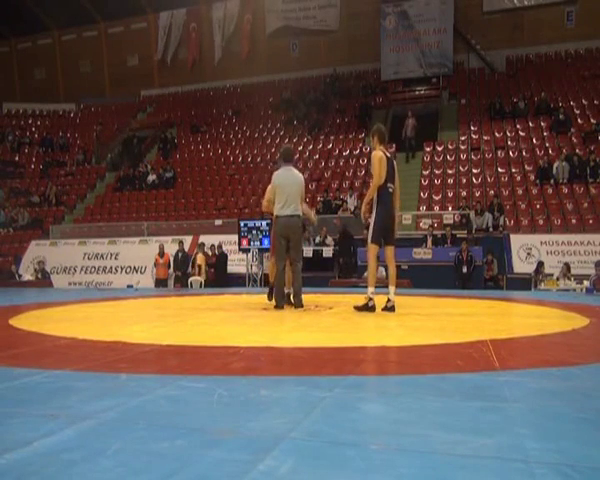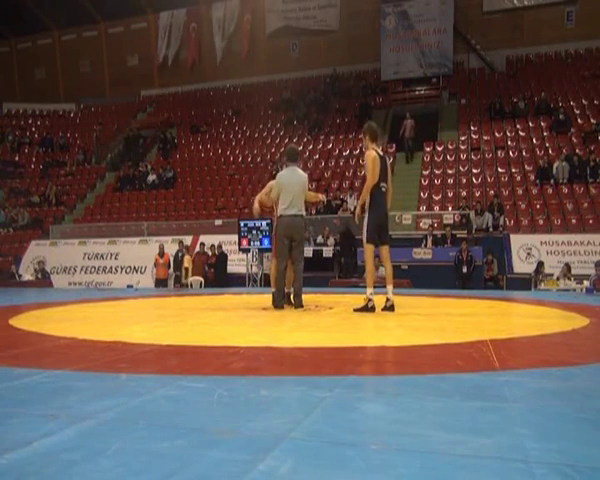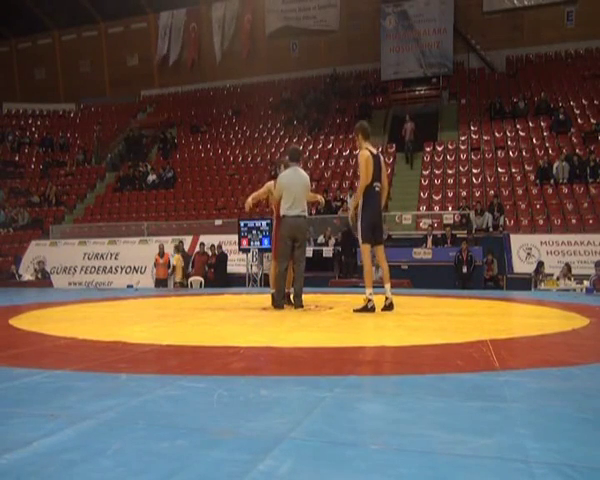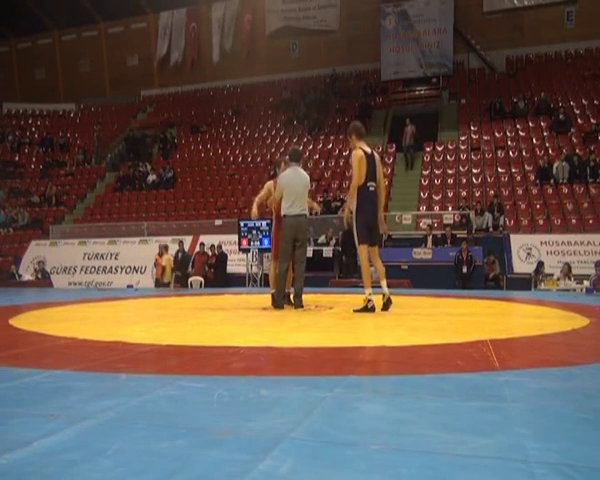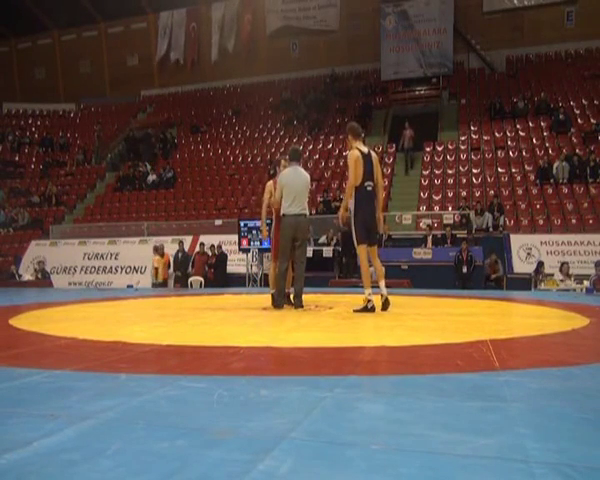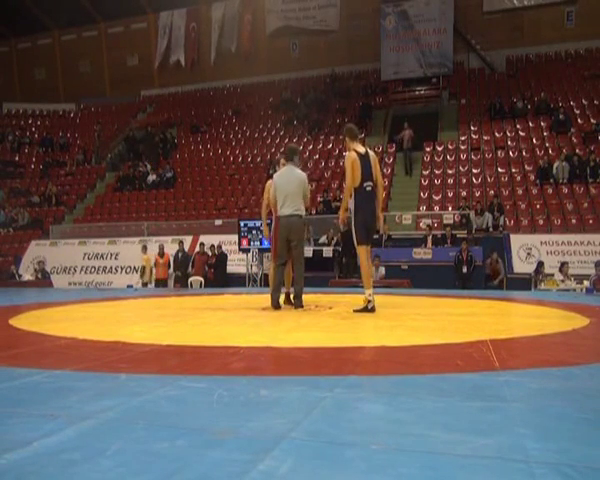
dt=0.3s
person 1, frame 1
left shoulder: (376, 154)
right shoulder: (391, 159)
left elbow: (377, 181)
left wrist: (365, 202)
left hip: (380, 208)
right hip: (390, 210)
left knee: (371, 253)
right knee: (390, 257)
left ankle: (371, 299)
right ankle: (391, 300)
person 1, frame 2
left shoulder: (370, 154)
right shoulder: (384, 157)
left elbow: (370, 182)
left wrist: (359, 204)
left hip: (373, 207)
right hip: (383, 208)
left knee: (369, 254)
right knee: (386, 256)
left ankle: (370, 300)
right ankle: (389, 300)
person 1, frame 3
left shoulder: (363, 153)
right shoulder: (379, 156)
left elbow: (363, 182)
right elbow: (385, 186)
left wrist: (353, 205)
left hip: (366, 207)
right hip: (377, 208)
left knee: (366, 254)
right knee: (381, 255)
left ankle: (370, 300)
right ankle: (388, 297)
person 1, frame 4
left shoulder: (356, 153)
right shoulder: (375, 155)
left elbow: (356, 181)
right elbow: (382, 185)
left wrist: (347, 206)
right wrist: (381, 212)
left hip: (361, 207)
right hip: (374, 208)
left knee: (363, 255)
right knee: (375, 254)
left ankle: (369, 301)
right ankle: (385, 293)
person 1, frame 5
left shoulder: (353, 154)
right shoulder: (373, 155)
left elbow: (351, 182)
right elbow: (380, 185)
left wrist: (343, 207)
right wrist: (379, 211)
left hip: (359, 207)
right hip: (372, 208)
left knee: (362, 255)
right knee: (374, 255)
left ankle: (369, 301)
right ankle: (384, 294)
person 1, frame 6
left shoulder: (350, 156)
right shoulder: (371, 154)
left elbow: (349, 185)
right elbow: (379, 184)
left wrist: (342, 209)
right wrist: (379, 210)
left hip: (359, 208)
right hip: (372, 208)
left knee: (363, 256)
right knee: (367, 254)
left ankle: (369, 301)
right ankle: (370, 296)
person 2, frame 1
left shoulder: (276, 176)
right shoulder: (300, 177)
left elbow: (272, 199)
right wrist: (305, 209)
left hip: (280, 220)
right hip: (295, 220)
left knee: (280, 262)
right knee: (296, 261)
left ankle: (280, 300)
right ankle: (297, 299)
person 2, frame 2
left shoulder: (281, 176)
right shoulder: (304, 176)
left elbow: (273, 199)
right wrist: (319, 197)
left hip: (283, 220)
right hip: (298, 220)
left knee: (282, 261)
right knee: (298, 261)
left ankle: (279, 300)
right ankle: (298, 299)
person 2, frame 3
left shoulder: (282, 176)
right shoulder: (306, 177)
left elbow: (276, 198)
right wrist: (316, 197)
left hip: (287, 220)
right hip: (301, 220)
left knee: (283, 261)
right knee: (299, 262)
left ankle: (279, 300)
right ankle: (298, 299)
person 2, frame 4
left shoulder: (283, 176)
right shoulder: (306, 177)
left elbow: (276, 199)
left wrist: (272, 204)
left hip: (288, 220)
right hip: (302, 220)
left knee: (283, 261)
right knee: (299, 261)
left ankle: (279, 299)
right ankle: (298, 299)
person 2, frame 5
left shoulder: (283, 175)
right shoulder: (306, 176)
left elbow: (277, 201)
left wrist: (276, 206)
left hip: (287, 219)
right hip: (302, 219)
left knee: (283, 261)
right knee: (300, 261)
left ankle: (279, 299)
right ankle: (298, 299)
person 2, frame 6
left shoulder: (277, 176)
right shoulder: (302, 176)
left elbow: (272, 202)
right elbow: (307, 201)
left hip: (282, 220)
right hip: (297, 220)
left knee: (280, 261)
right knee: (298, 262)
left ankle: (275, 298)
right ankle: (298, 299)
person 3, frame 1
right shoulder: (272, 188)
left elbow: (301, 205)
right elbow: (264, 206)
left wrist: (310, 213)
right wrist: (271, 207)
left knee: (289, 261)
right knee: (274, 258)
left ankle: (287, 295)
right ankle: (272, 283)
person 3, frame 2
left shoulder: (295, 185)
right shoulder: (274, 184)
left elbow: (307, 195)
right elbow: (260, 197)
left wrist: (318, 196)
right wrist: (256, 204)
left hip: (292, 224)
right hip: (279, 223)
left knee: (290, 261)
right knee: (276, 259)
left ankle: (287, 294)
right ankle: (275, 294)
person 3, frame 3
right shoulder: (271, 185)
right elbow: (257, 195)
left wrist: (316, 196)
right wrist: (250, 199)
right hip: (278, 224)
left knee: (289, 262)
right knee: (275, 261)
left ankle: (287, 295)
right ankle: (274, 295)
person 3, frame 4
right shoulder: (271, 184)
right elbow: (259, 199)
left wrist: (313, 204)
right wrist: (255, 207)
right hip: (279, 224)
right knee: (275, 261)
left ankle: (287, 294)
right ankle: (274, 295)
person 3, frame 5
right shoulder: (271, 184)
right elbow: (265, 206)
right wrist: (264, 226)
right hip: (277, 224)
right knee: (275, 261)
left ankle: (287, 295)
right ankle: (273, 295)
person 3, frame 6
right shoulder: (271, 183)
right elbow: (265, 205)
right wrist: (264, 225)
left knee: (289, 260)
right knee: (275, 261)
left ankle: (287, 295)
